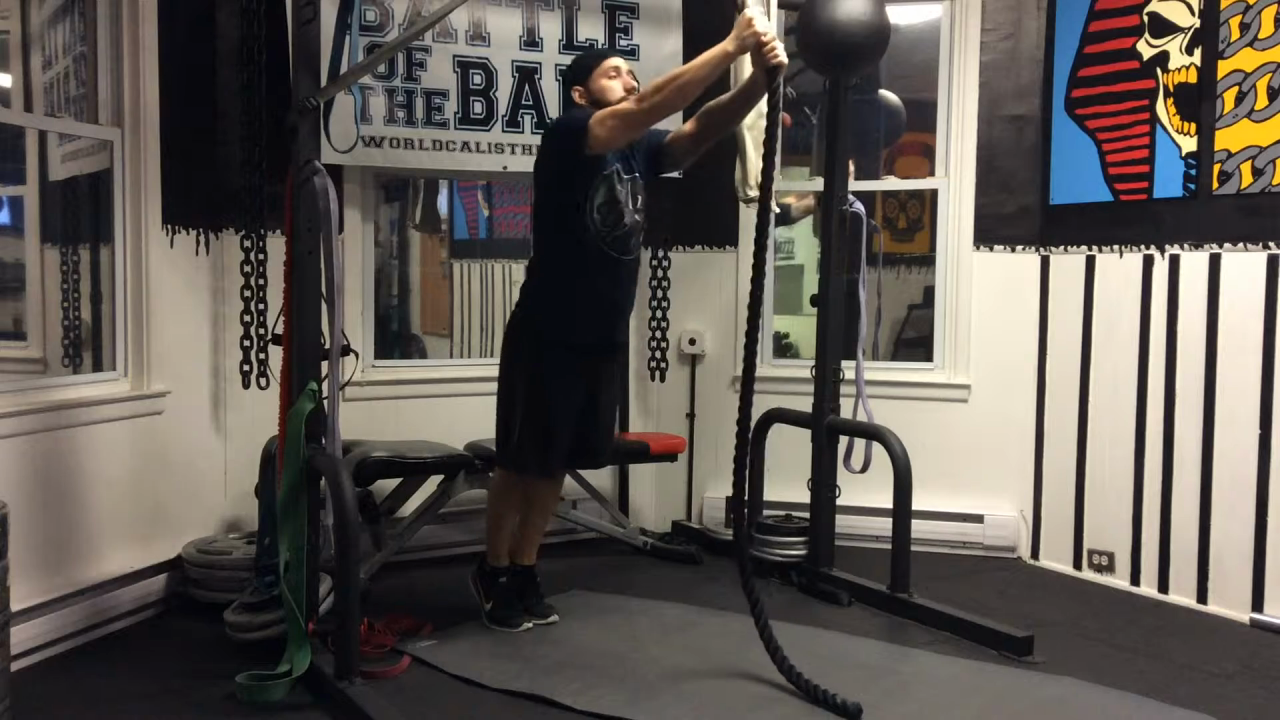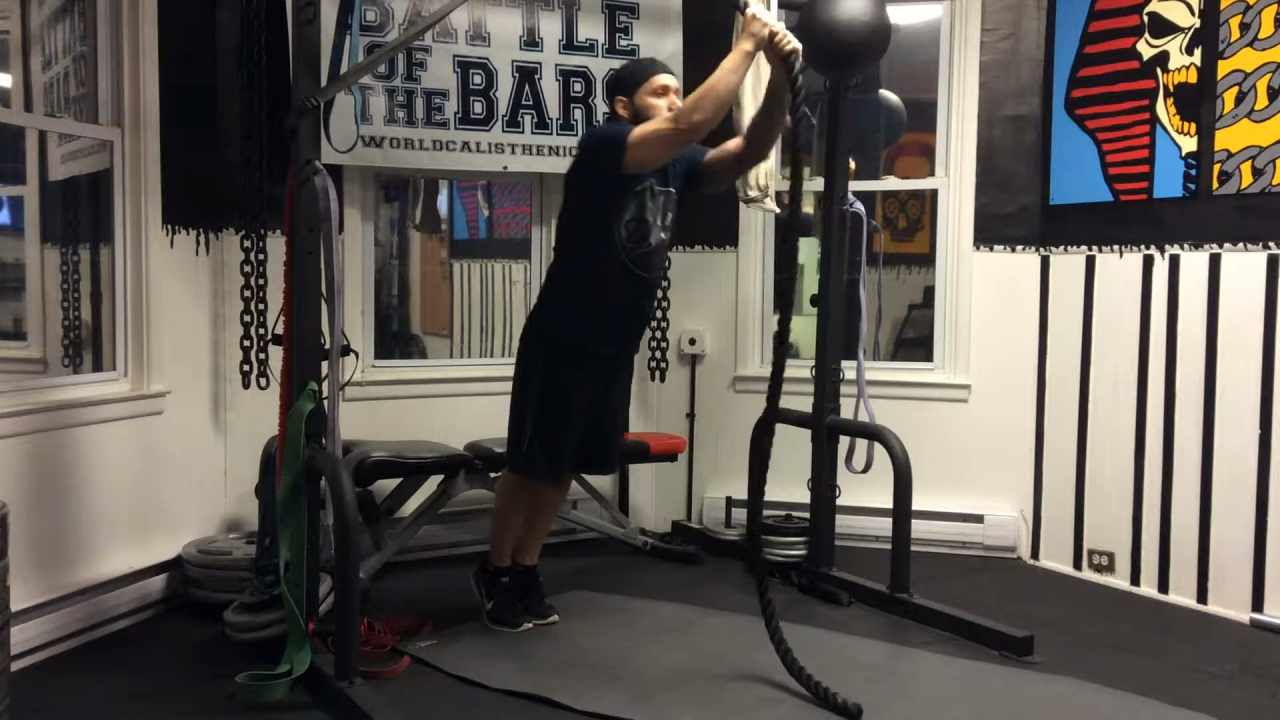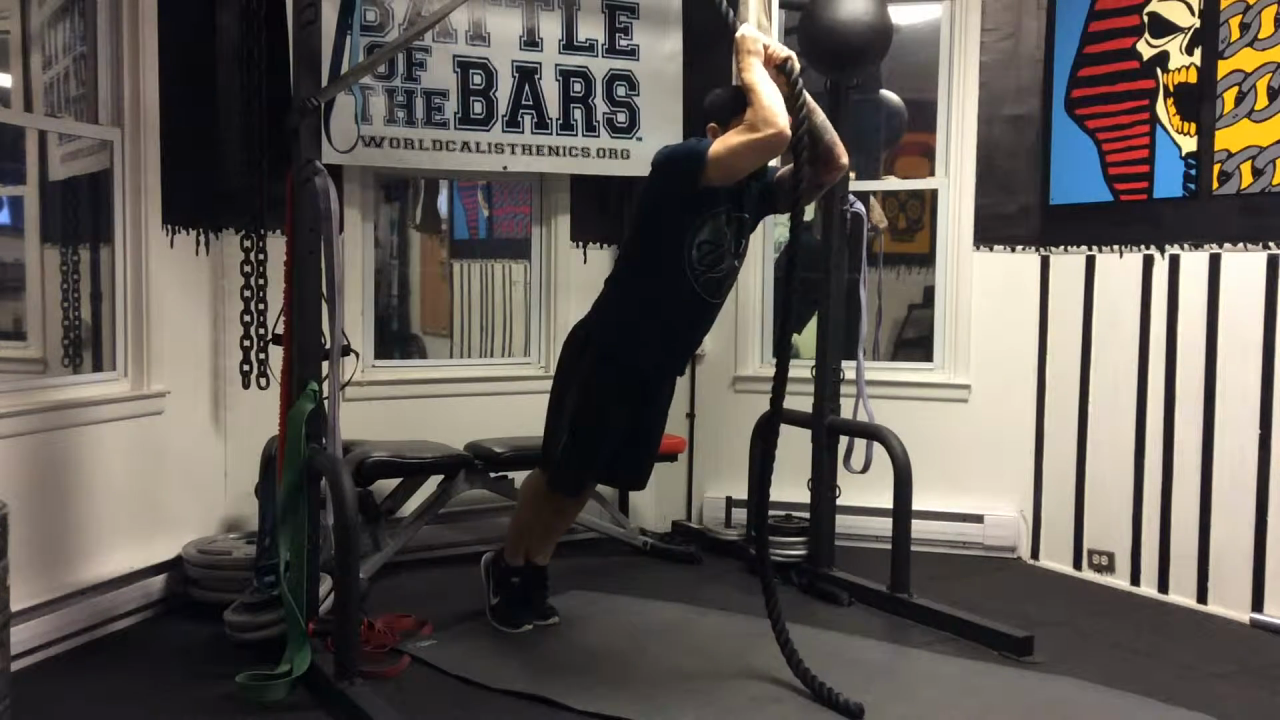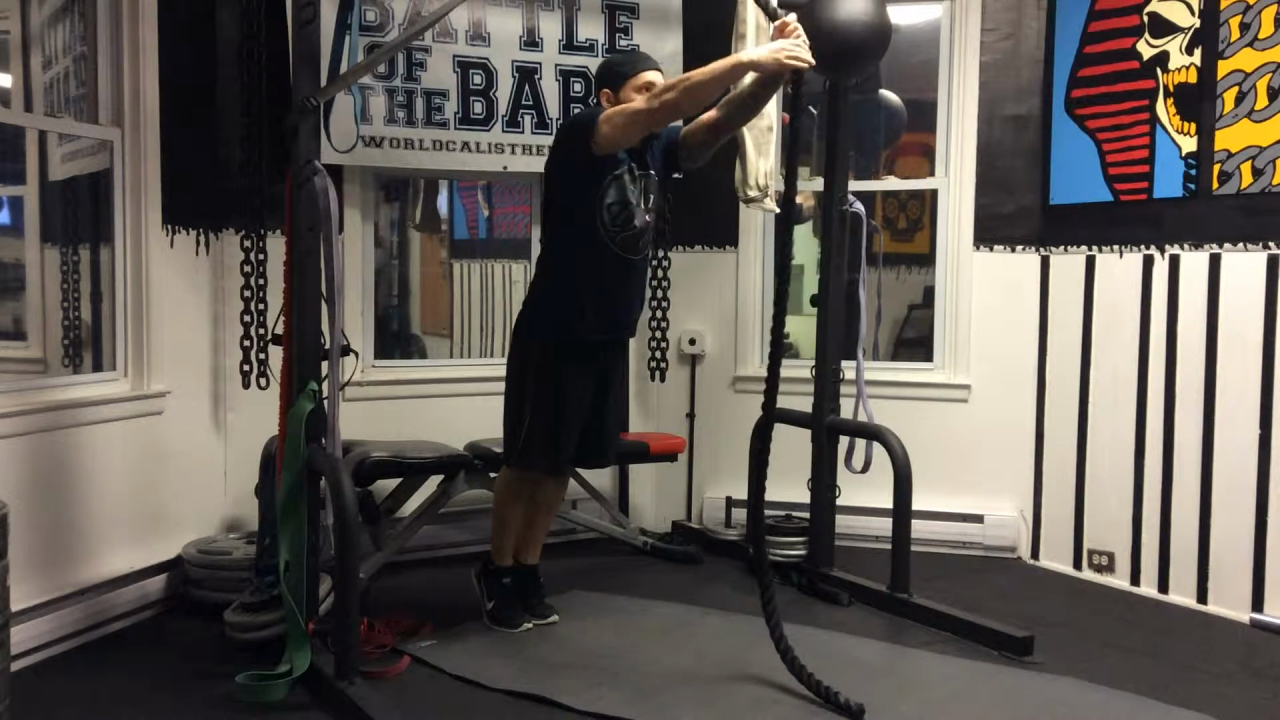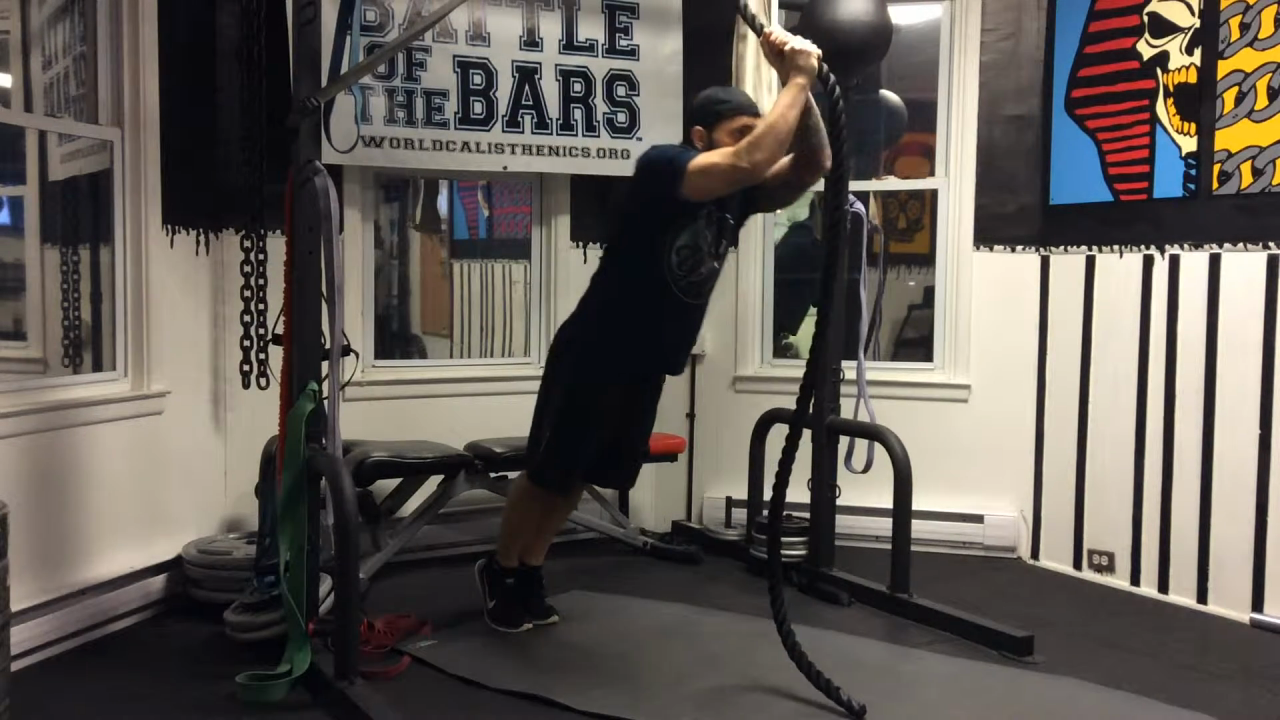
dt=1s
person 1, frame 1
left shoulder: (640, 149)
right shoulder: (567, 137)
left elbow: (703, 127)
right elbow: (652, 106)
left wrist: (760, 77)
right wrist: (730, 45)
left hip: (603, 338)
right hip: (547, 336)
left knee: (554, 464)
right knee: (522, 461)
left ankle: (523, 571)
right ankle: (493, 573)
person 1, frame 2
left shoulder: (677, 164)
right shoulder: (602, 147)
left elbow: (749, 149)
right elbow: (691, 124)
left wrist: (780, 76)
left hip: (617, 346)
right hip: (564, 343)
left knee: (562, 468)
right knee: (532, 465)
left ankle: (524, 573)
right ankle: (495, 574)
person 1, frame 3
left shoulder: (756, 188)
right shoulder: (678, 166)
left elbow: (832, 164)
right elbow: (774, 134)
left wrist: (787, 81)
right wrist: (750, 65)
left hip: (660, 368)
right hip: (606, 355)
left knee: (589, 479)
right knee: (563, 473)
left ankle: (533, 572)
right ankle: (507, 567)
person 1, frame 4
left shoulder: (657, 148)
right shoulder: (580, 136)
left elbow: (723, 119)
right elbow: (665, 107)
left wrist: (773, 71)
right wrist: (750, 58)
left hip: (610, 336)
right hip: (555, 335)
left knee: (561, 462)
right knee: (529, 460)
left ankle: (527, 571)
right ankle: (497, 573)
person 1, frame 5
left shoulder: (738, 195)
right shoulder: (661, 168)
left elbow: (812, 164)
right elbow: (751, 161)
left wrist: (798, 81)
right wrist: (797, 81)
left hip: (649, 366)
right hip: (593, 356)
left knee: (579, 477)
right knee: (549, 473)
left ankle: (529, 573)
right ankle: (500, 571)
